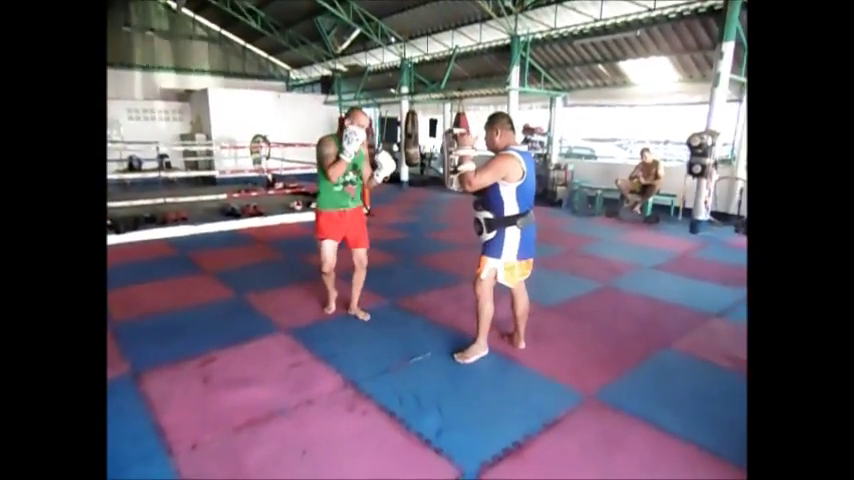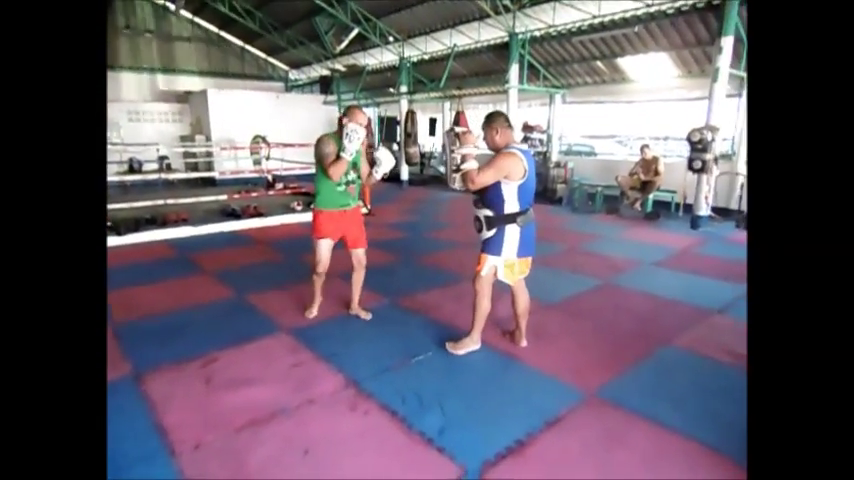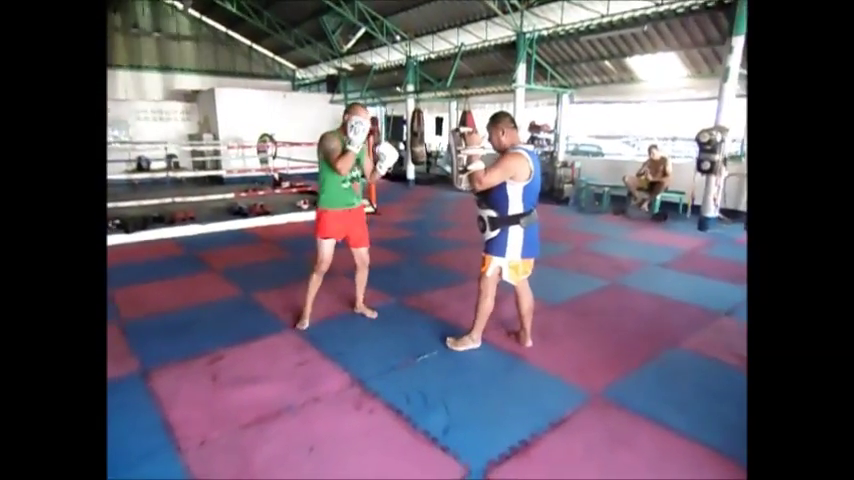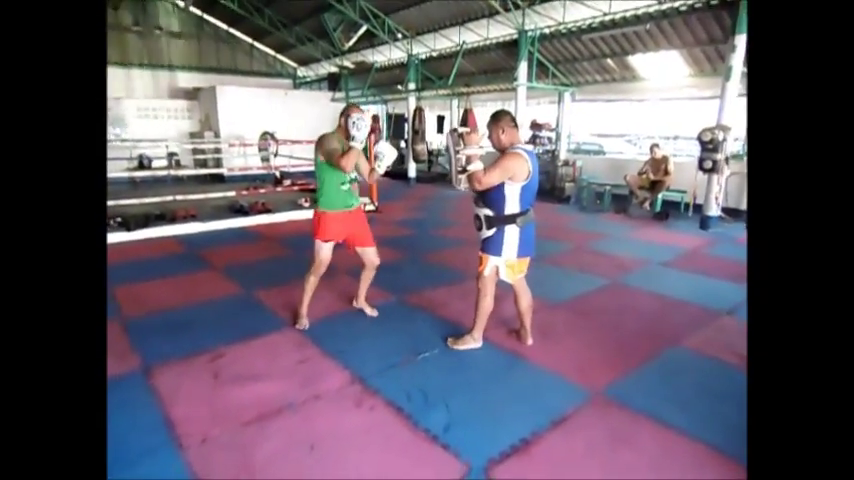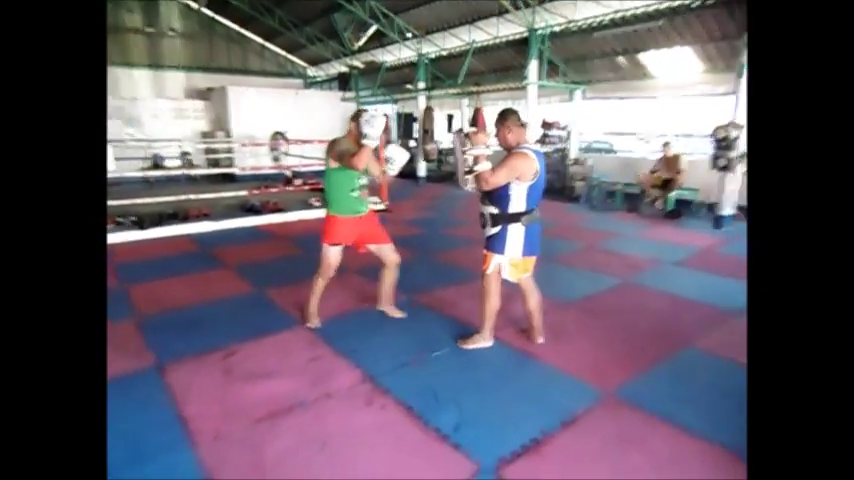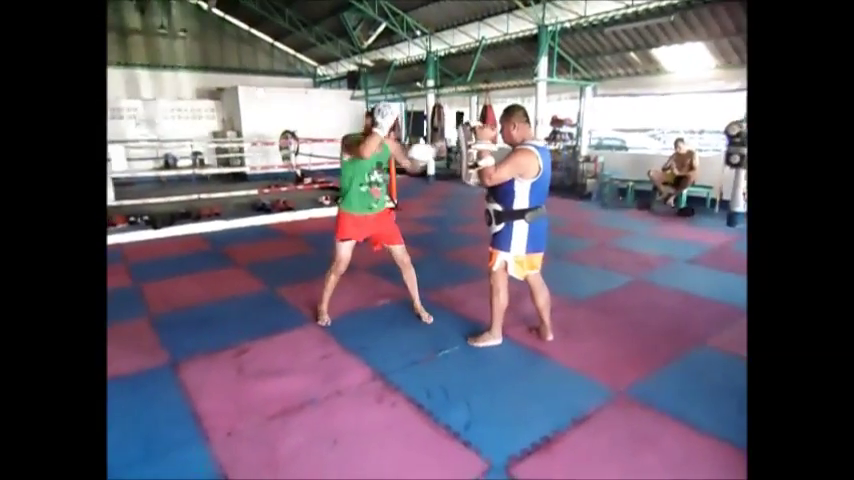
dt=0.1s
person 1, frame 1
left shoulder: (506, 159)
right shoulder: (523, 156)
left elbow: (470, 184)
left wrist: (464, 150)
left hip: (506, 236)
right hip: (520, 232)
left knee: (482, 288)
right knee: (517, 286)
left ankle: (480, 344)
right ankle: (518, 336)
person 1, frame 2
left shoulder: (507, 158)
right shoulder: (523, 155)
left elbow: (473, 182)
left wrist: (466, 149)
left hip: (506, 234)
right hip: (519, 230)
left knee: (482, 285)
right knee: (518, 284)
left ankle: (473, 338)
right ankle: (520, 334)
person 1, frame 3
left shoulder: (513, 159)
right shoulder: (527, 155)
left elbow: (479, 183)
left wrist: (472, 149)
left hip: (509, 234)
right hip: (521, 231)
left knee: (486, 285)
right knee: (521, 283)
left ankle: (474, 336)
right ankle: (525, 334)
person 1, frame 4
left shoulder: (513, 159)
right shoulder: (525, 154)
left elbow: (479, 182)
left wrist: (471, 149)
left hip: (505, 233)
right hip: (518, 230)
left knee: (485, 285)
right knee: (518, 282)
left ankle: (475, 336)
right ankle: (526, 332)
person 1, frame 5
left shoulder: (519, 159)
right shoulder: (534, 154)
left elbow: (486, 182)
left wrist: (478, 150)
left hip: (509, 232)
right hip: (525, 229)
left knee: (491, 283)
right knee: (526, 280)
left ankle: (485, 336)
right ankle: (536, 331)
person 1, frame 6
left shoulder: (523, 155)
right shoulder: (540, 150)
left elbow: (489, 178)
left wrist: (483, 144)
left hip: (516, 229)
right hip: (533, 226)
left knee: (498, 281)
right knee: (534, 278)
left ankle: (494, 333)
right ankle: (546, 328)
person 2, frame 1
left shoulder: (361, 148)
right shoulder: (327, 143)
left elbow: (367, 182)
right elbow: (332, 176)
left wrist: (381, 174)
right wrist: (348, 151)
left hip: (354, 212)
right hip: (329, 214)
left knee: (361, 263)
right knee: (327, 267)
left ankle: (354, 305)
right ankle: (332, 294)
person 2, frame 2
left shoulder: (360, 146)
right shoulder: (326, 142)
left elbow: (366, 179)
right elbow: (333, 175)
left wrist: (380, 170)
right wrist: (348, 150)
left hip: (352, 212)
right hip: (327, 214)
left knee: (360, 262)
right knee: (321, 267)
left ankle: (355, 305)
right ankle: (316, 299)
person 2, frame 3
left shoulder: (358, 144)
right shoulder: (329, 139)
left elbow: (371, 176)
right elbow: (341, 168)
left wrist: (385, 164)
right wrist: (355, 142)
left hip: (355, 211)
right hip: (330, 213)
left knee: (363, 262)
right knee: (322, 265)
left ankle: (360, 304)
right ankle: (307, 310)
person 2, frame 4
left shoulder: (354, 143)
right shoulder: (327, 141)
left elbow: (369, 177)
right elbow: (345, 166)
left wrist: (382, 163)
right wrist: (357, 141)
left hip: (354, 213)
right hip: (329, 215)
left knee: (373, 261)
right knee: (319, 267)
left ankle: (360, 300)
right ankle: (303, 311)
person 2, frame 5
left shoulder: (367, 149)
right shoulder: (338, 147)
left elbow: (382, 177)
right elbow: (360, 164)
left wrist: (394, 165)
right wrist: (370, 138)
left hip: (364, 216)
right hip: (339, 219)
left knee: (392, 259)
right knee: (326, 270)
left ankle: (384, 301)
right ankle: (311, 310)
person 2, frame 6
left shoulder: (389, 144)
right shoulder: (351, 141)
left elbow: (409, 165)
right elbow: (364, 152)
right wrist: (380, 128)
left hip: (380, 214)
right hip: (352, 217)
left knee: (404, 261)
right knee: (339, 266)
left ankle: (418, 305)
right ankle: (323, 307)
